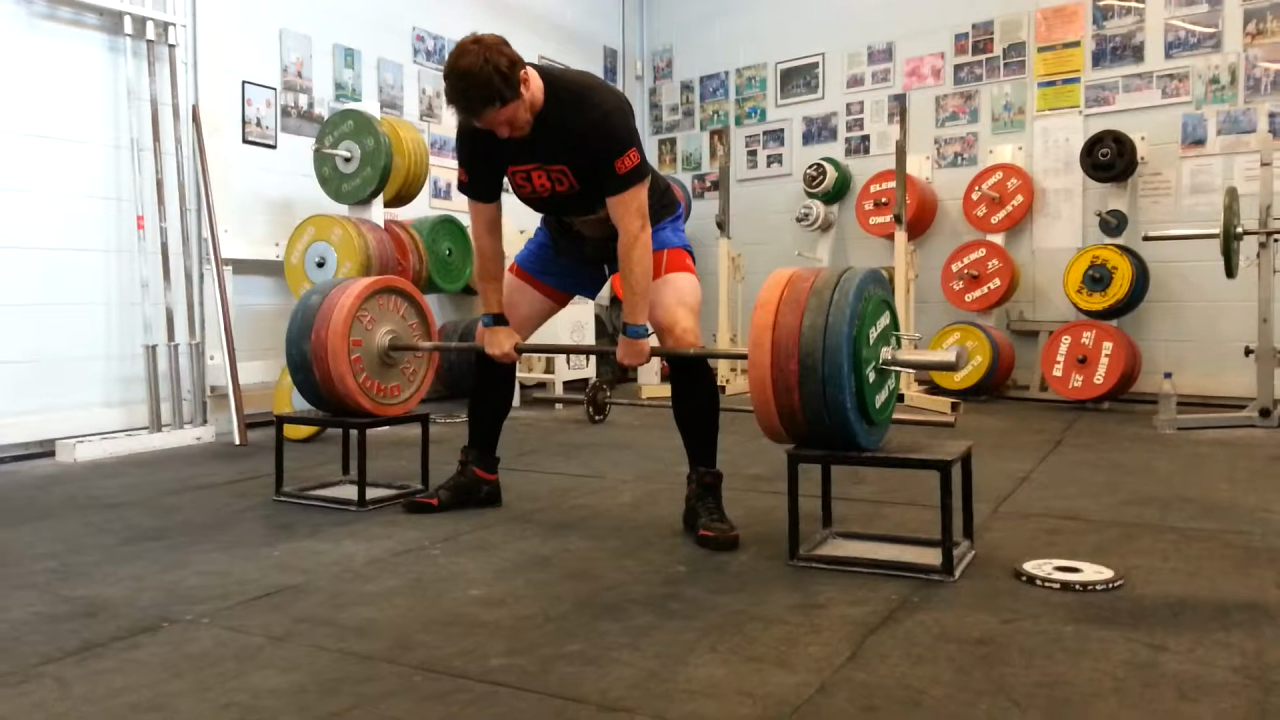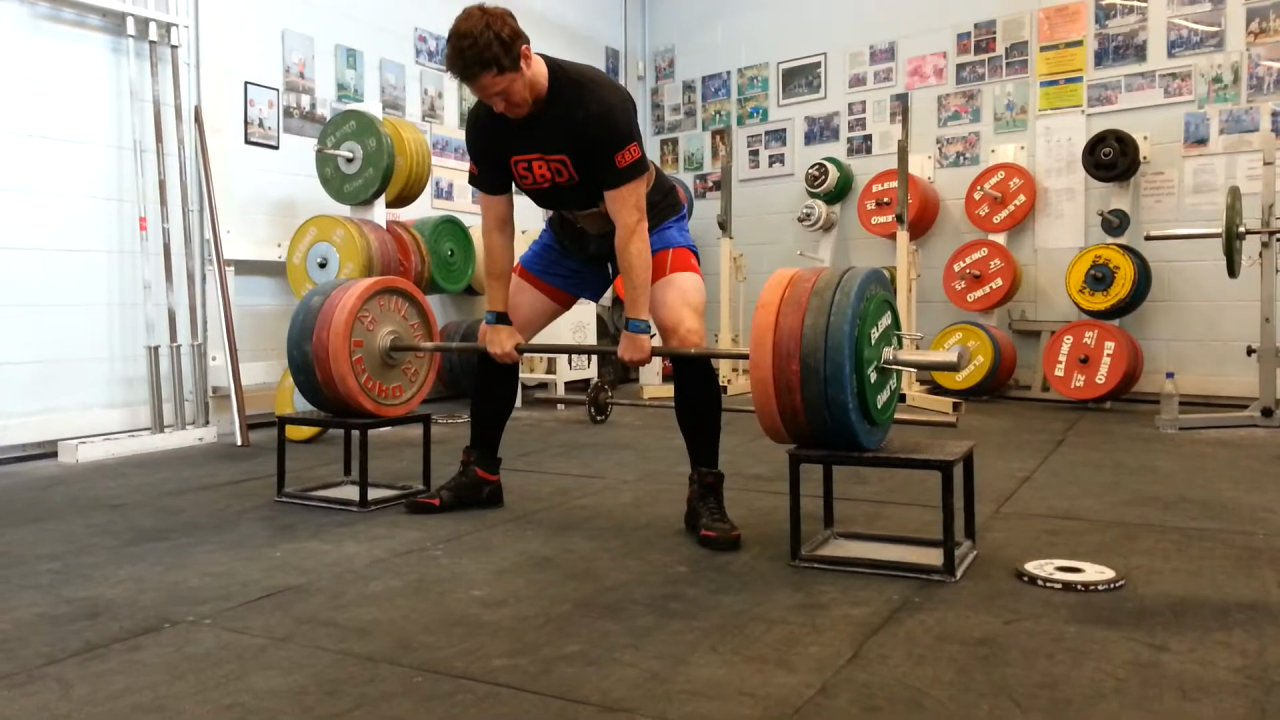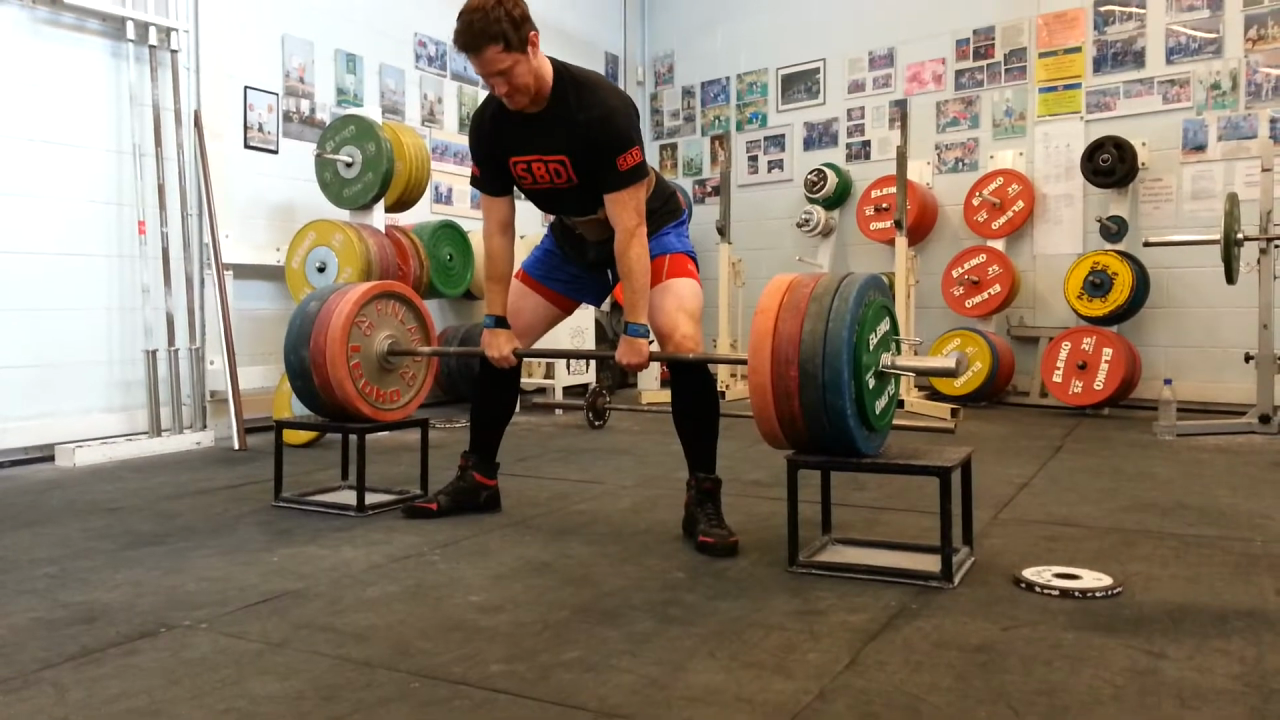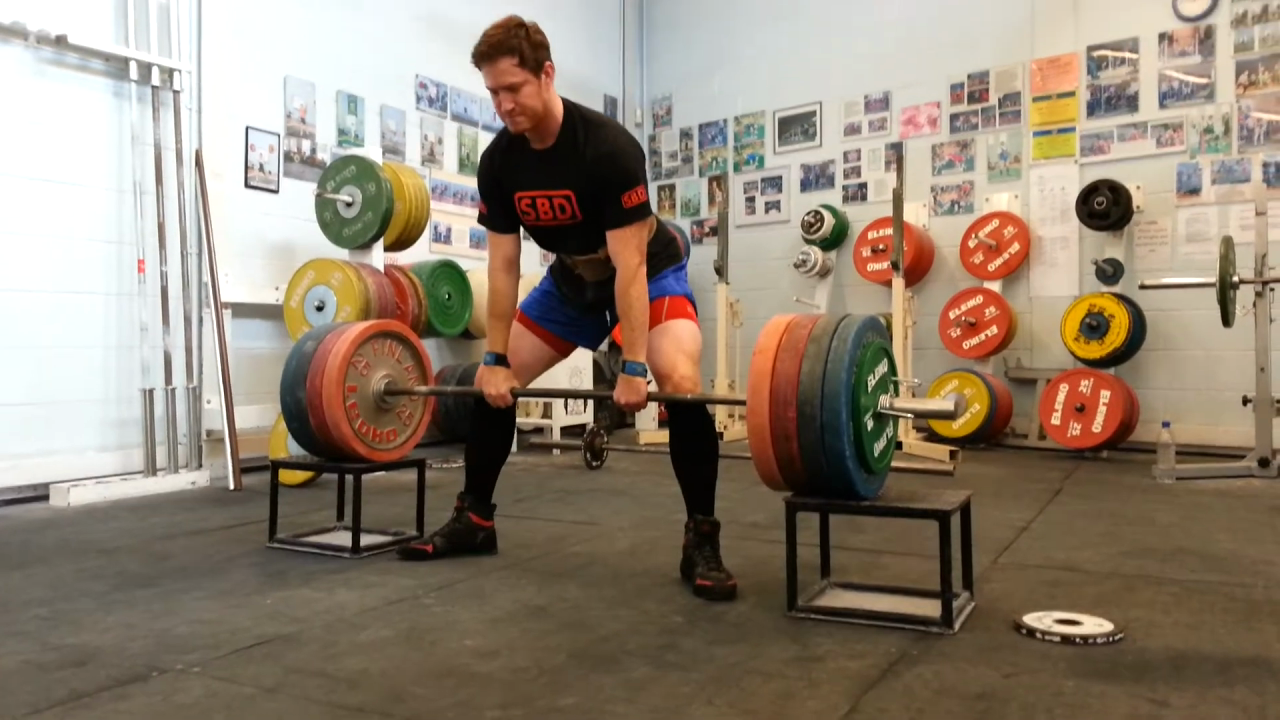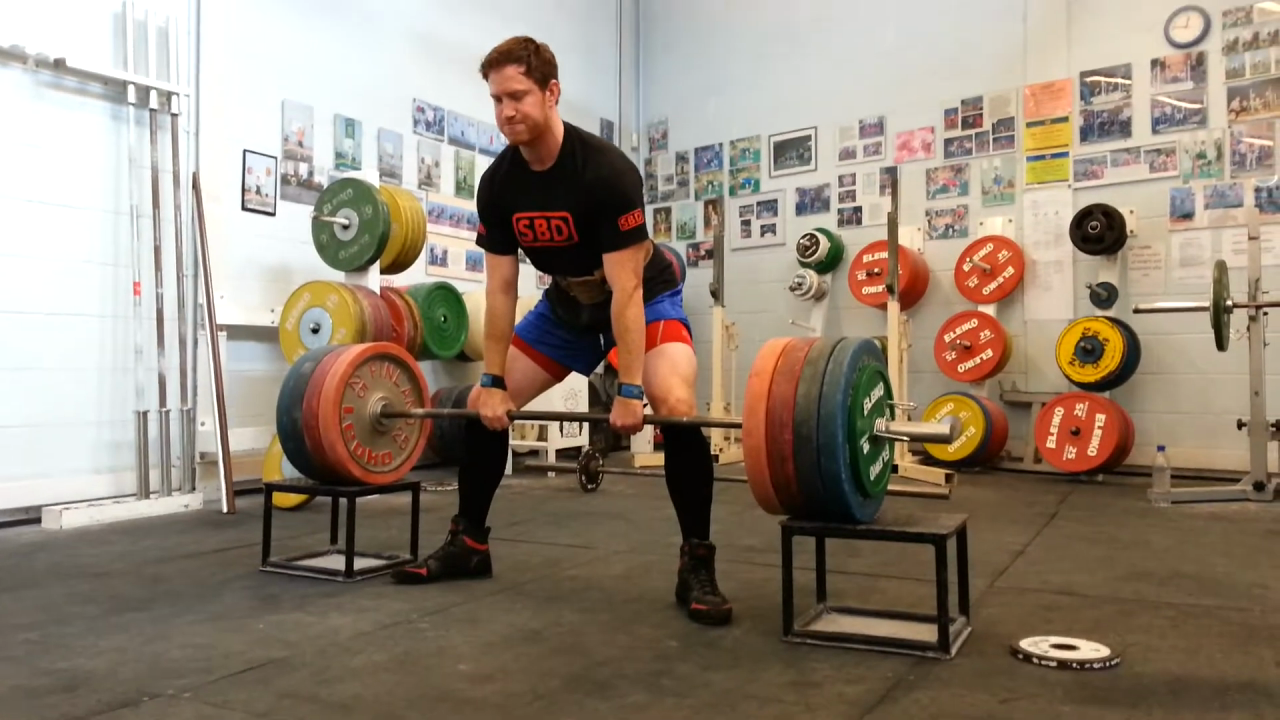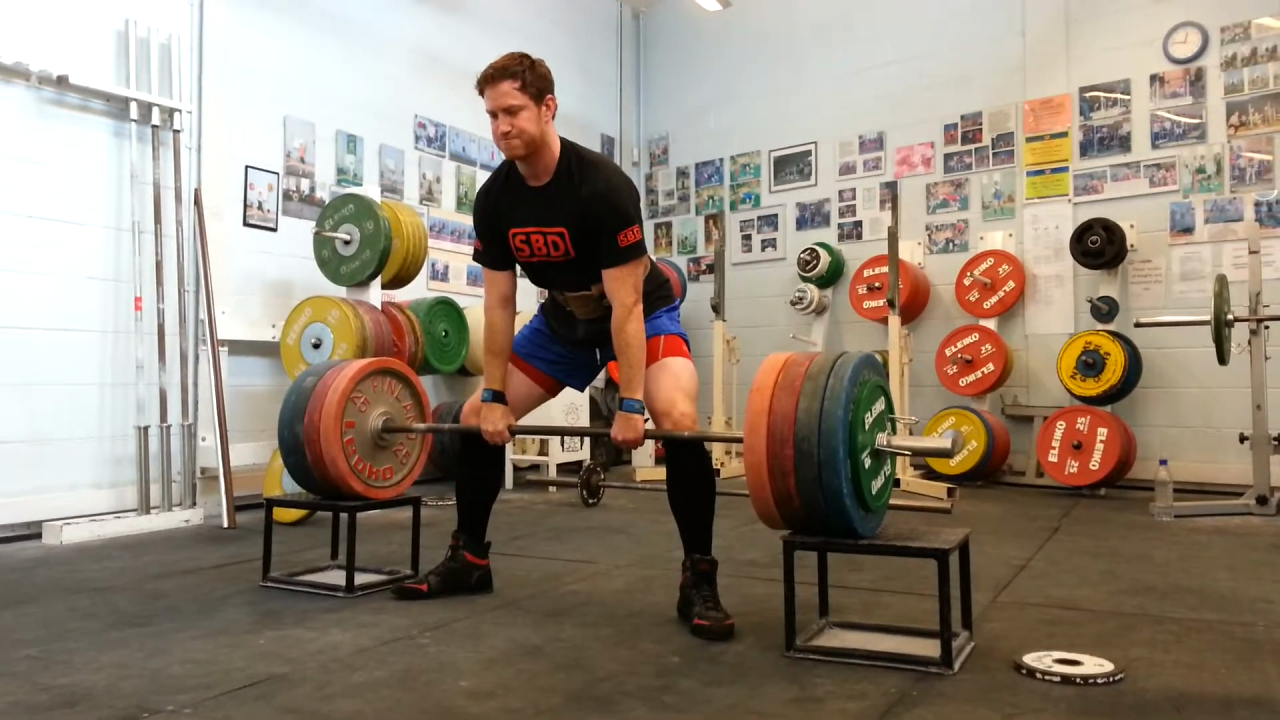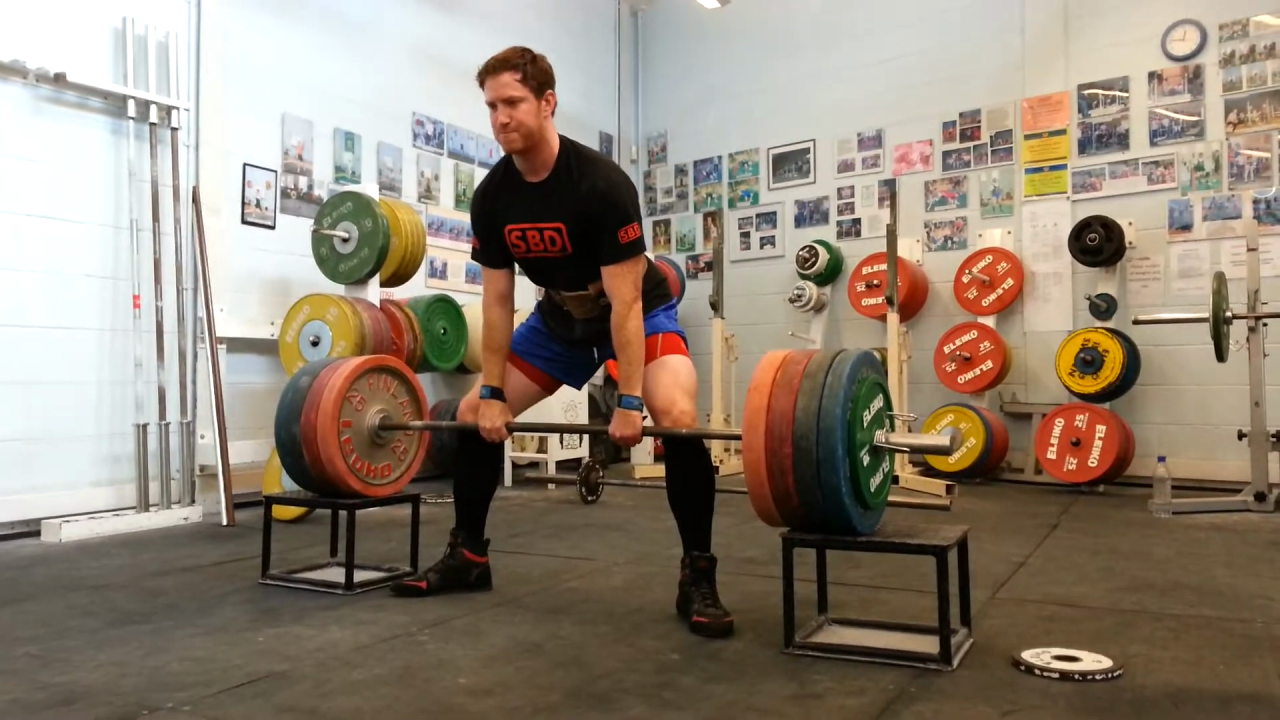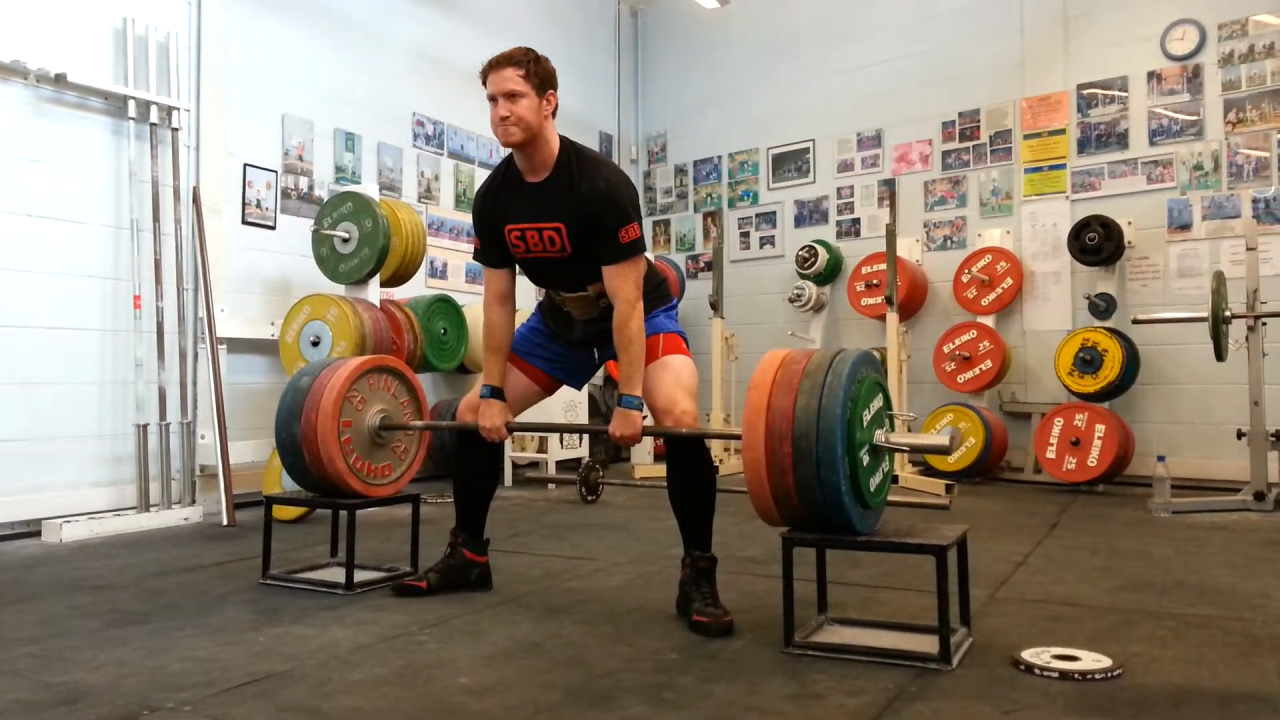
dt=0.4s
person 1, frame 1
left shoulder: (597, 109)
right shoulder: (476, 133)
left elbow: (631, 226)
right elbow: (486, 231)
left wrist: (635, 328)
right wrist: (493, 320)
left hip: (644, 222)
right hip: (564, 230)
left knee: (682, 335)
right knee: (495, 338)
left ankle: (704, 492)
right ankle: (478, 473)
person 1, frame 2
left shoulder: (599, 102)
right shoulder: (485, 125)
left elbow: (630, 222)
right elbow: (496, 224)
left wrist: (636, 325)
right wrist: (497, 317)
left hip: (649, 223)
right hip: (570, 230)
left knee: (686, 335)
right knee: (497, 337)
left ankle: (705, 493)
right ankle: (480, 474)
person 1, frame 3
left shoulder: (601, 108)
right shoulder: (489, 124)
left elbow: (629, 227)
right elbow: (498, 227)
left wrist: (635, 330)
right wrist: (495, 320)
left hip: (650, 228)
right hip: (571, 237)
left knee: (681, 341)
right knee: (497, 344)
left ankle: (703, 499)
right ankle: (478, 478)
person 1, frame 4
left shoulder: (608, 148)
right shoulder: (498, 161)
left elbow: (630, 265)
right elbow: (502, 265)
left wrist: (633, 368)
right wrist: (496, 359)
left hip: (649, 273)
right hip: (570, 279)
left knee: (679, 382)
right knee: (491, 383)
left ankle: (701, 541)
right ankle: (475, 519)
person 1, frame 5
left shoulder: (606, 171)
right shoulder: (498, 183)
left elbow: (627, 288)
right elbow: (501, 287)
left wrist: (629, 391)
right wrist: (494, 381)
left hip: (645, 299)
right hip: (566, 304)
left knee: (674, 405)
right knee: (484, 405)
left ankle: (696, 565)
right ankle: (469, 542)
person 1, frame 6
left shoulder: (603, 186)
right shoulder: (494, 199)
left elbow: (626, 303)
right elbow: (499, 303)
left wrist: (630, 406)
right wrist: (493, 395)
left hip: (642, 314)
right hip: (562, 318)
left knee: (677, 419)
right knee: (477, 417)
left ankle: (698, 580)
right ankle: (469, 558)
person 1, frame 7
left shoulder: (601, 184)
right shoulder: (491, 196)
left elbow: (625, 301)
right elbow: (497, 300)
left wrist: (628, 402)
right wrist: (491, 394)
left hip: (638, 313)
right hip: (559, 317)
left knee: (676, 417)
right knee: (473, 415)
left ankle: (697, 578)
right ankle: (467, 555)
person 1, frame 8
left shoulder: (601, 185)
right shoulder: (494, 197)
left elbow: (627, 301)
right elbow: (498, 301)
left wrist: (629, 402)
right wrist: (492, 393)
left hip: (640, 314)
right hip: (560, 318)
left knee: (679, 418)
right knee: (473, 415)
left ankle: (697, 577)
right ankle: (468, 555)
